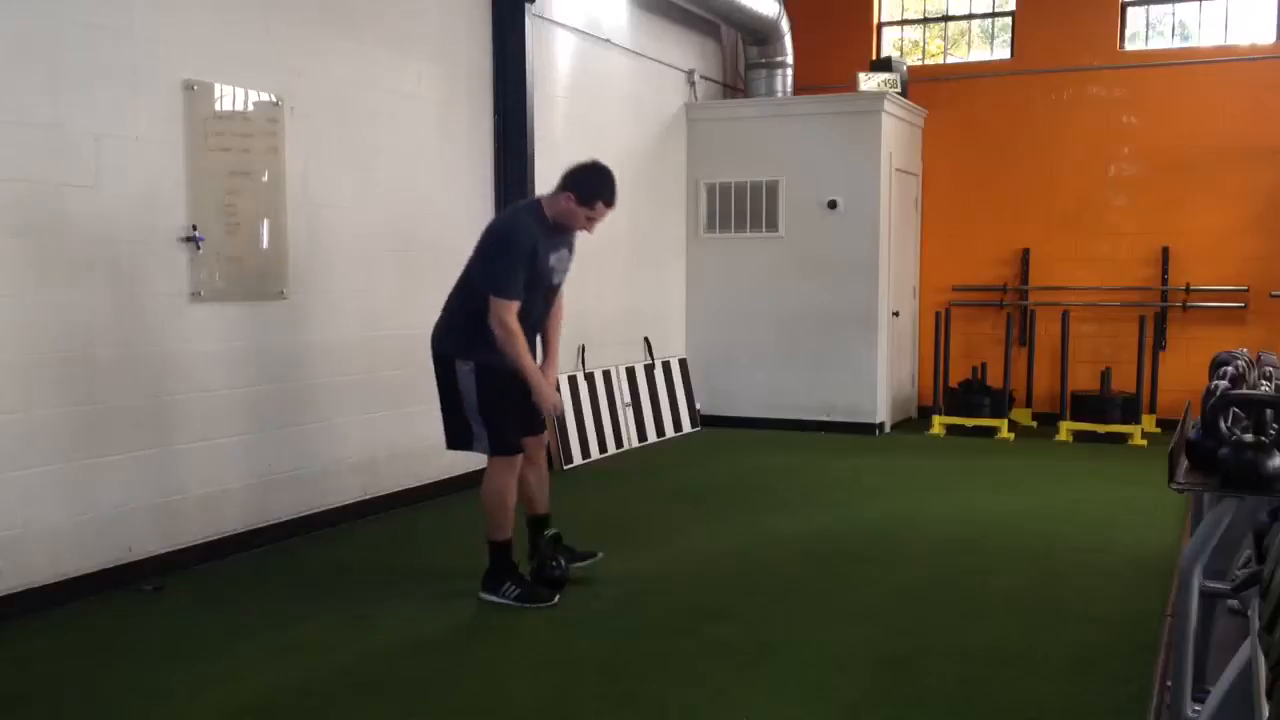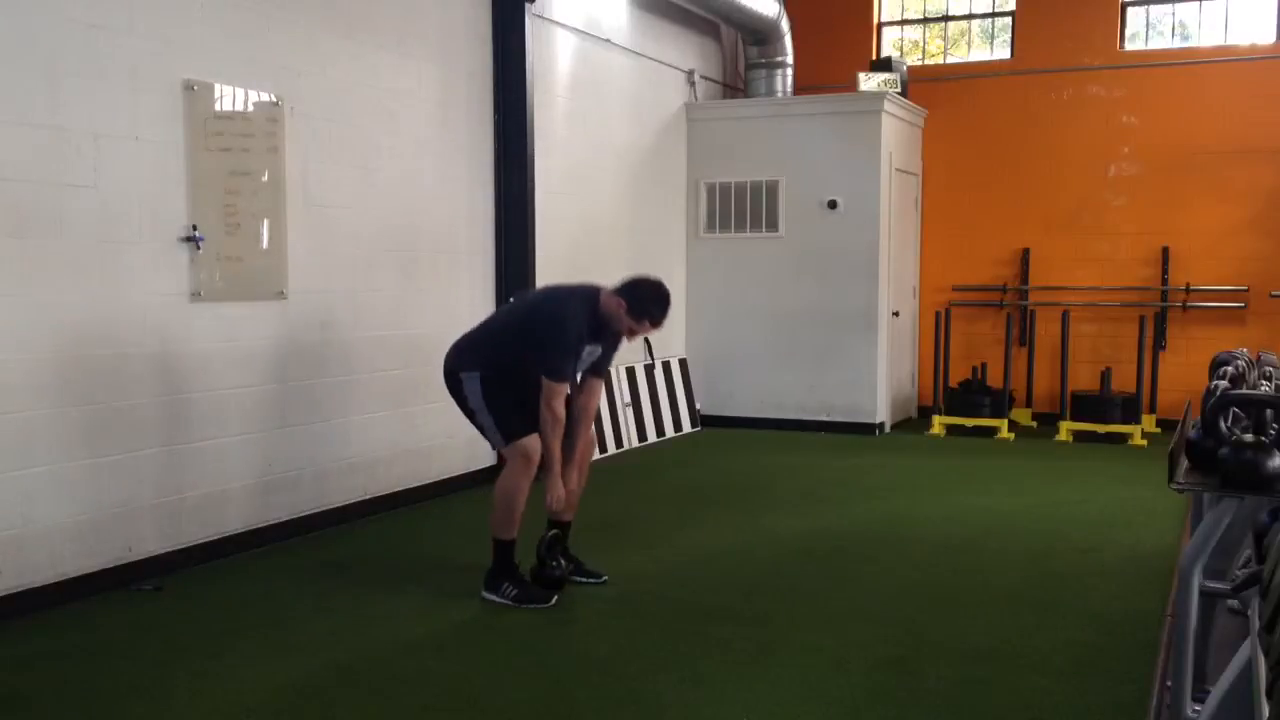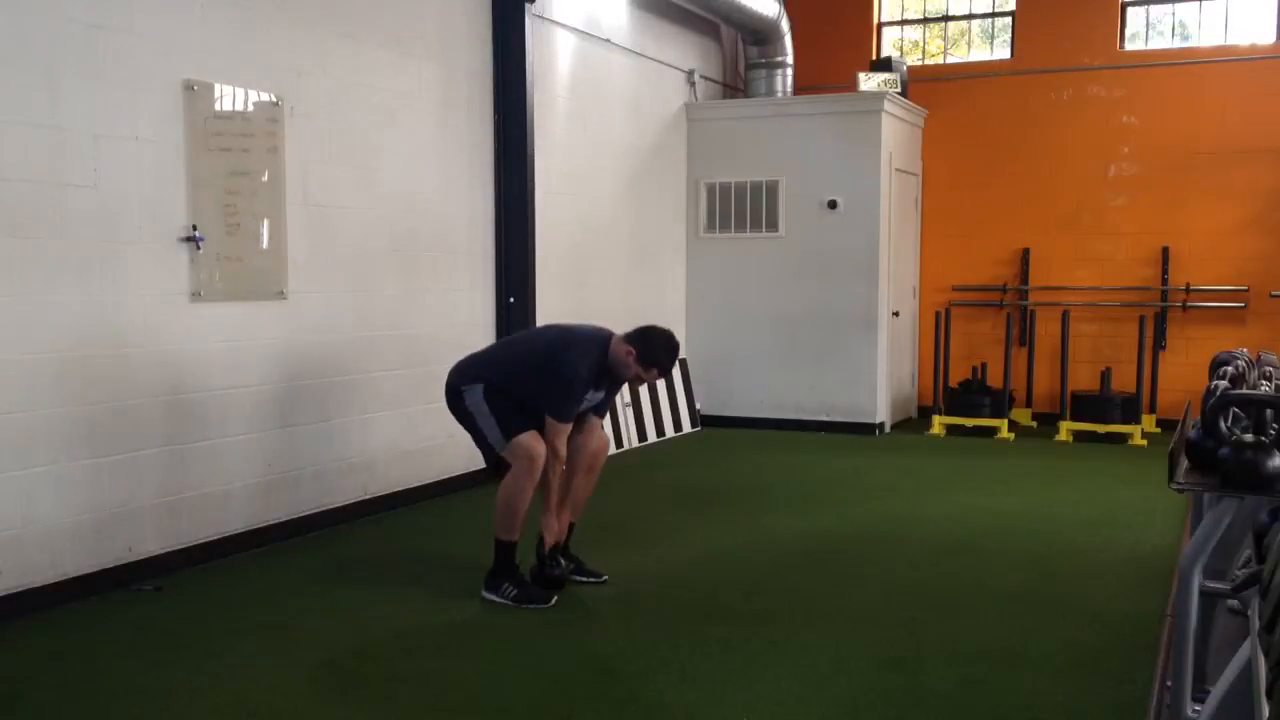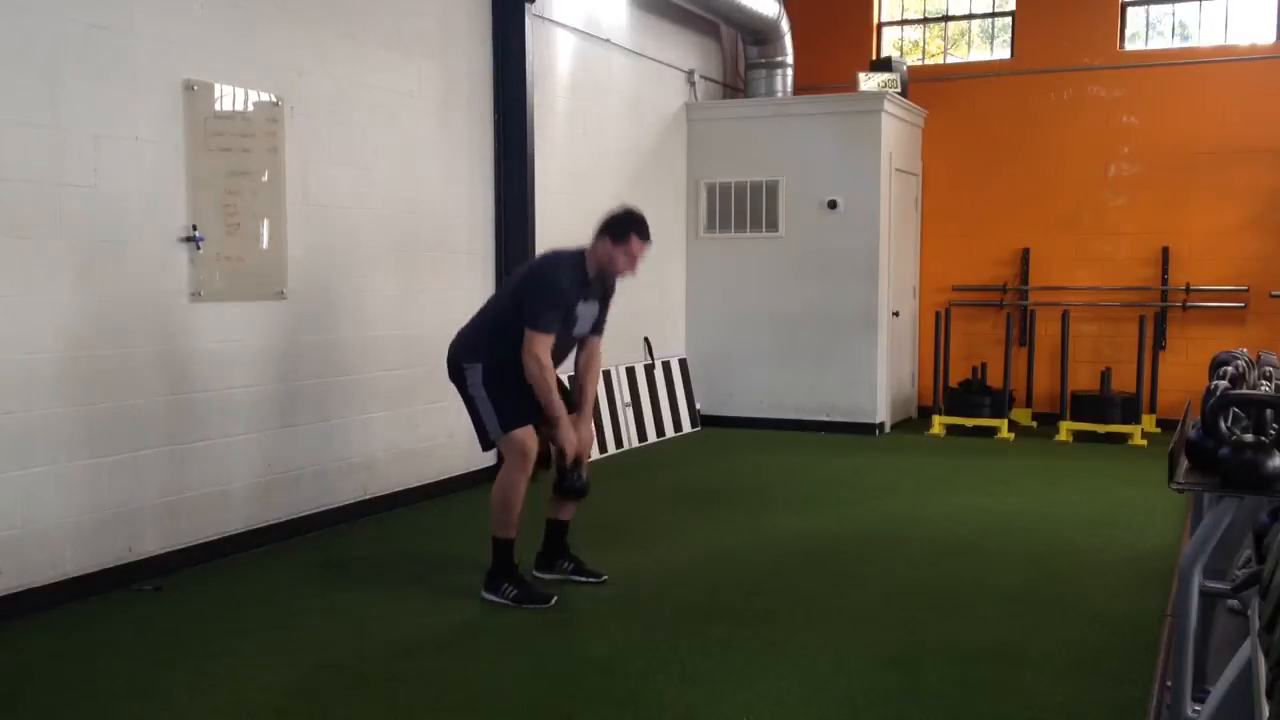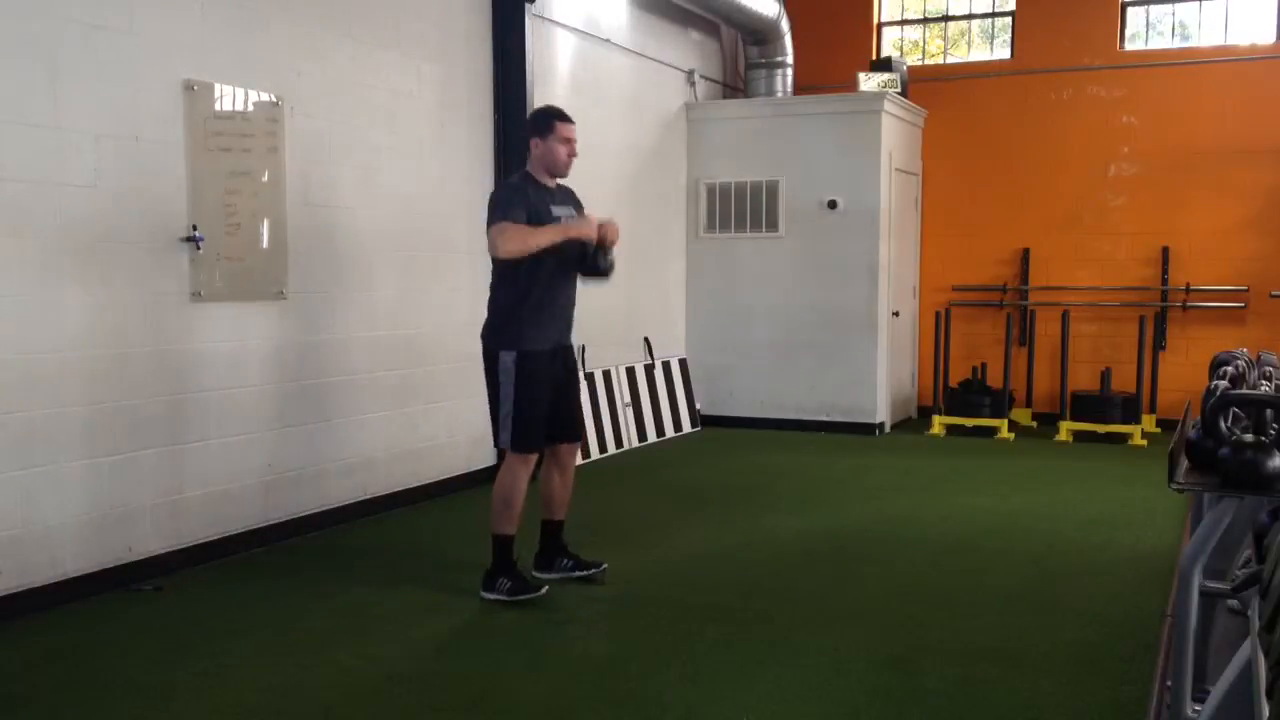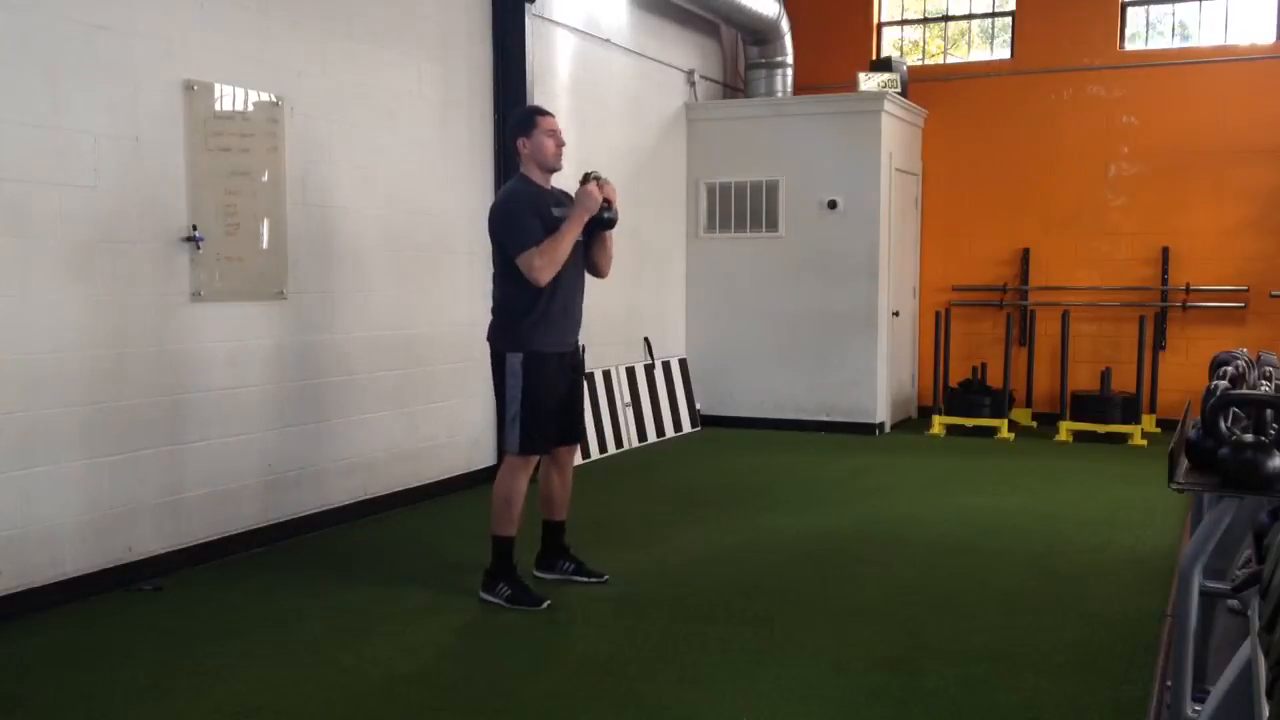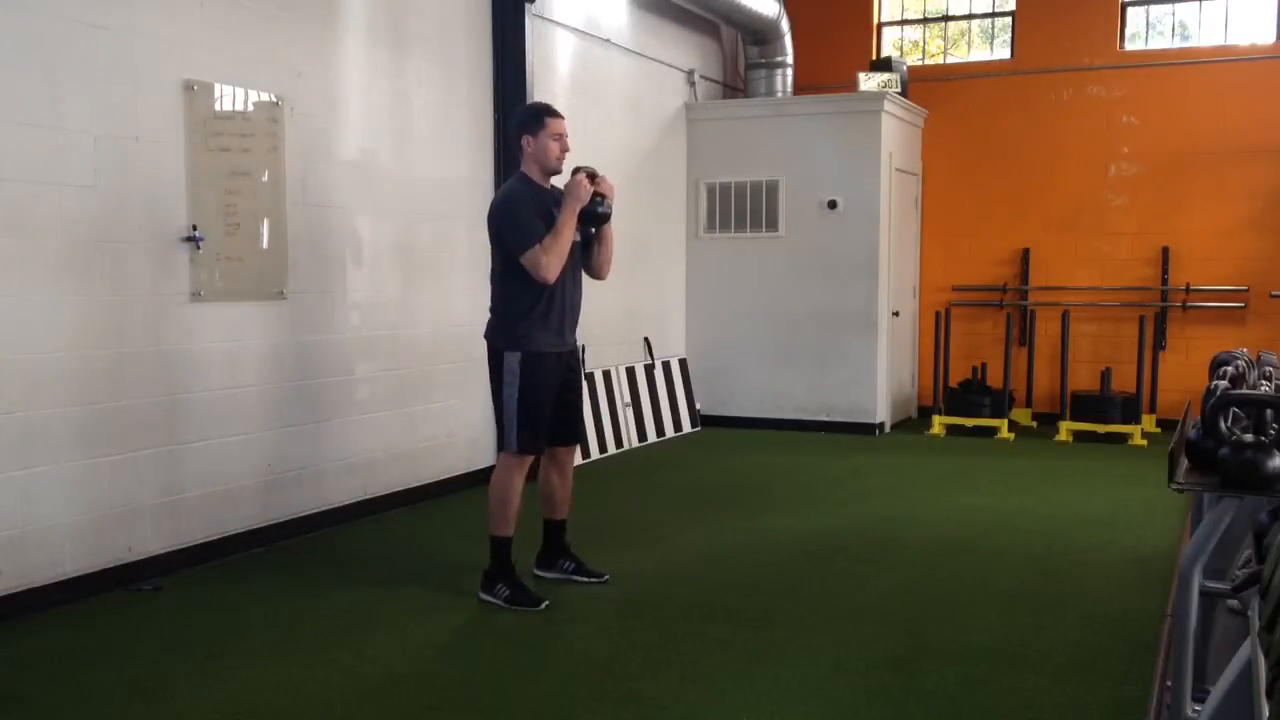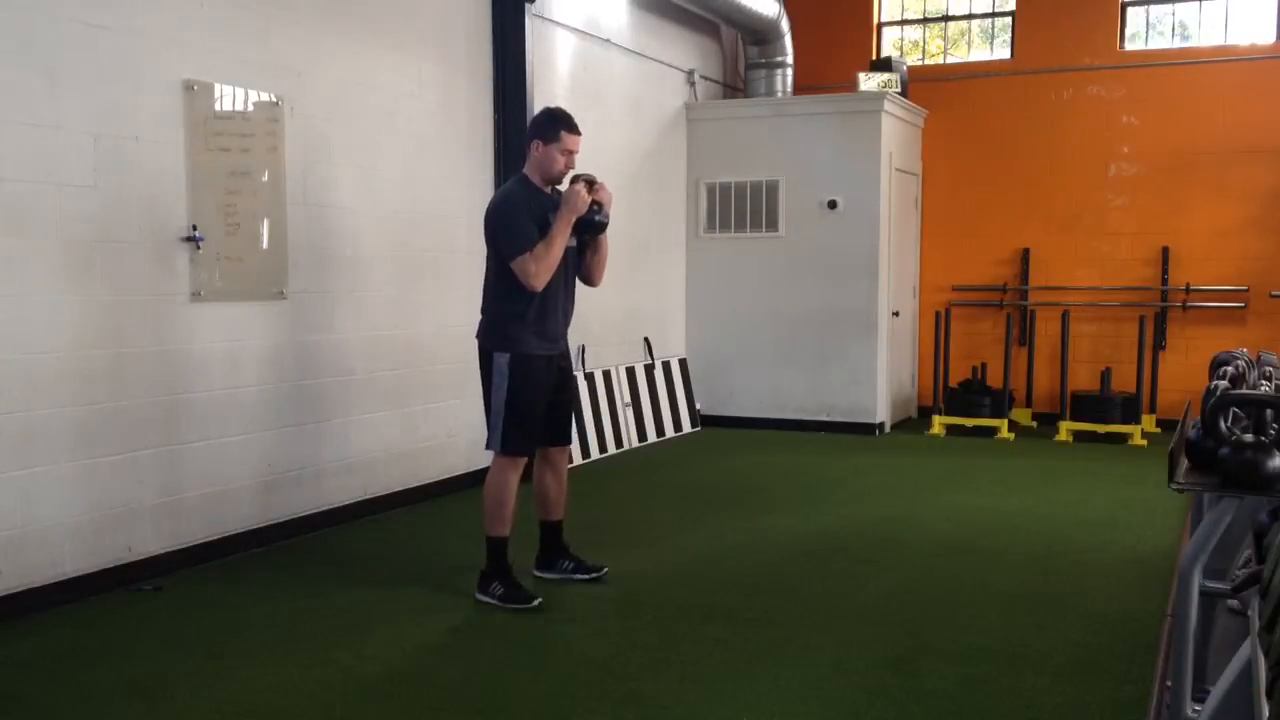
dt=0.4s
person 1, frame 1
left shoulder: (561, 231)
right shoulder: (517, 231)
left elbow: (551, 298)
right elbow: (503, 318)
left wrist: (551, 361)
right wrist: (538, 384)
left hip: (509, 351)
right hip: (472, 352)
left knee: (535, 444)
right knee: (507, 456)
left ankle: (543, 545)
right ankle: (500, 576)
person 1, frame 2
left shoulder: (610, 324)
right shoulder: (567, 317)
left elbow: (588, 394)
right elbow: (552, 405)
left wrist: (572, 469)
right wrist: (555, 477)
left hip: (522, 375)
right hip: (477, 370)
left knee: (584, 444)
right knee: (528, 452)
left ankle: (556, 551)
right ankle: (500, 574)
person 1, frame 3
left shoulder: (613, 363)
right shoulder: (576, 362)
left elbow: (586, 436)
right elbow: (556, 444)
left wrist: (565, 509)
right wrist: (550, 514)
right hip: (476, 388)
left knee: (599, 446)
right knee: (531, 453)
left ankle: (558, 552)
right ankle: (501, 574)
person 1, frame 4
left shoulder: (602, 283)
right shoulder: (555, 276)
left elbow: (590, 353)
right elbow: (535, 359)
left wrist: (583, 419)
right wrist: (562, 427)
left hip: (522, 362)
right hip: (483, 363)
left knee: (580, 435)
right knee: (523, 447)
left ankle: (554, 554)
right ankle: (500, 575)
person 1, frame 5
left shoulder: (566, 196)
right shoulder: (512, 193)
left elbow: (586, 252)
right elbow: (502, 245)
left wrist: (601, 237)
right wrist: (569, 230)
left hip: (556, 345)
right hip: (516, 348)
left knee: (565, 450)
right knee: (523, 455)
left ankle: (552, 552)
right ankle: (500, 571)
person 1, frame 6
left shoulder: (564, 200)
right shoulder: (514, 201)
left elbow: (599, 267)
right elbow: (539, 271)
left wrist: (602, 216)
right wrist: (578, 215)
left hip: (564, 345)
right hip: (525, 349)
left knee: (563, 451)
right knee: (523, 456)
left ankle: (553, 553)
right ankle: (499, 573)
person 1, frame 7
left shoulder: (562, 198)
right shoulder: (514, 200)
left elbow: (598, 268)
right elbow: (546, 268)
right wrist: (571, 207)
left hip: (561, 345)
right hip: (522, 348)
left knee: (562, 450)
right knee: (518, 455)
left ankle: (554, 552)
right ankle: (497, 574)
person 1, frame 8
left shoulder: (562, 202)
right shoulder: (511, 202)
left elbow: (591, 275)
right elbow: (534, 276)
right wrist: (567, 216)
left hip: (553, 348)
right hip: (513, 350)
left knee: (555, 452)
right knee: (511, 456)
left ankle: (552, 553)
right ankle: (494, 573)
